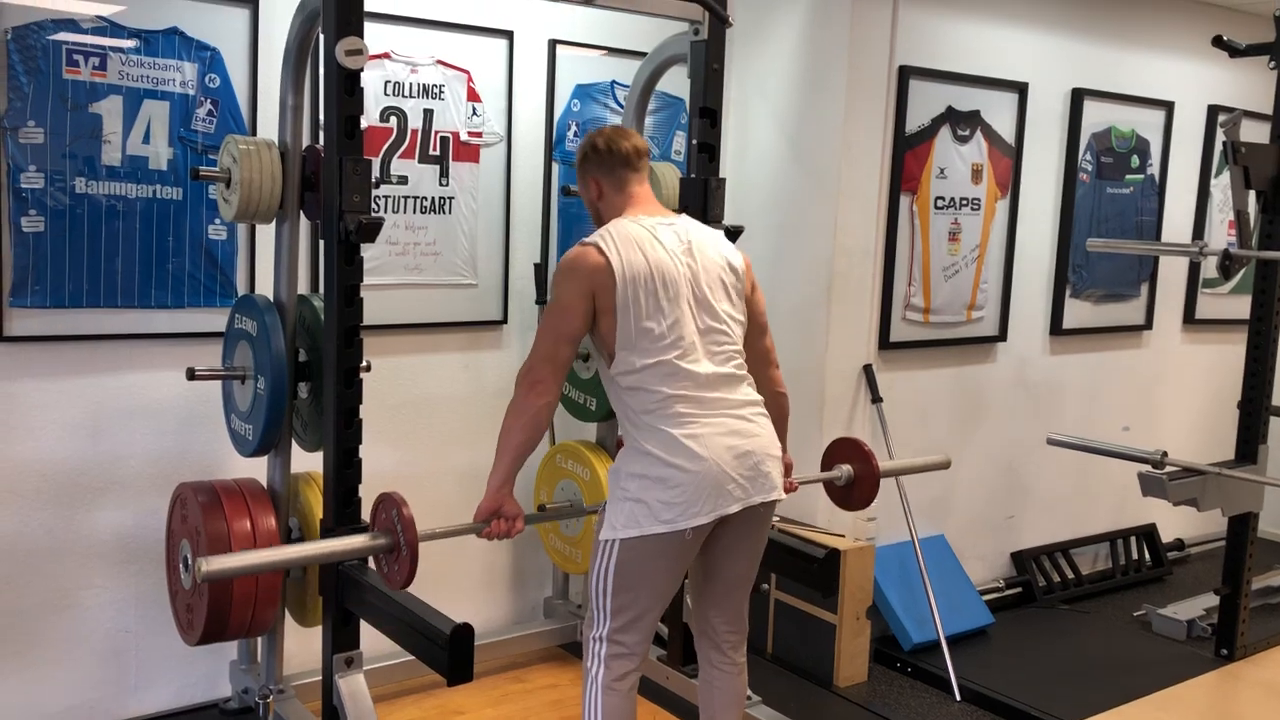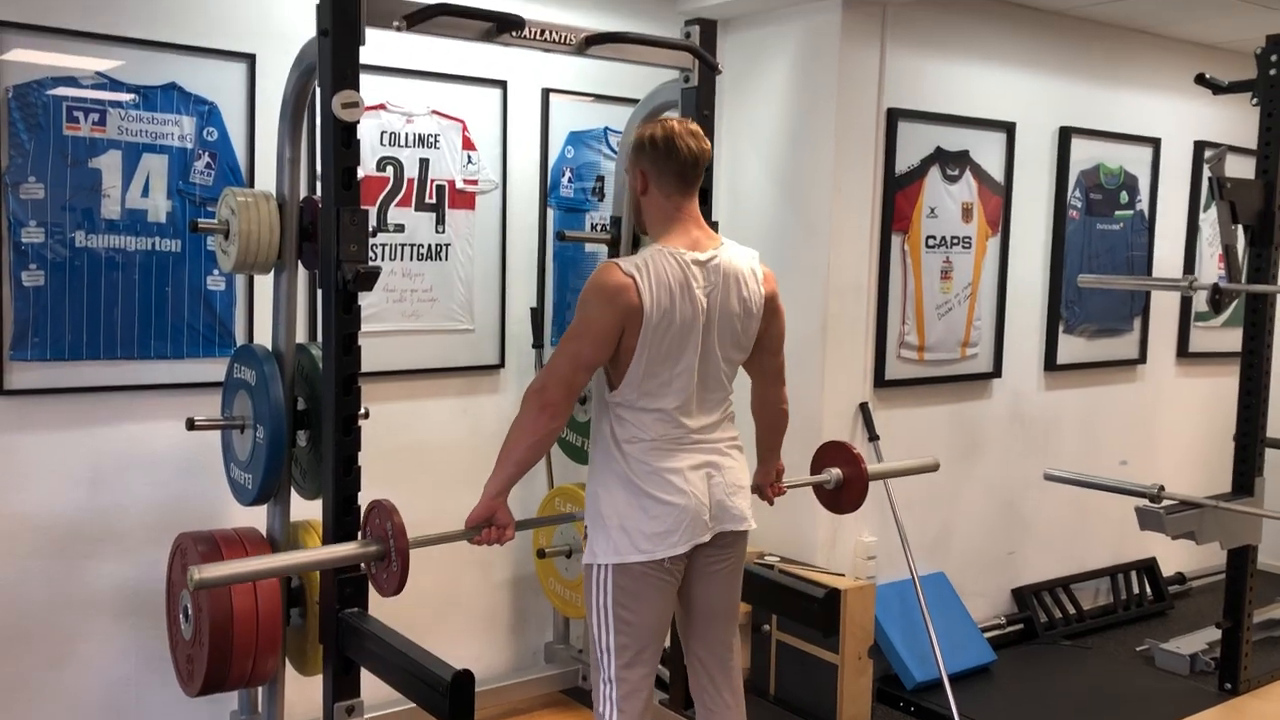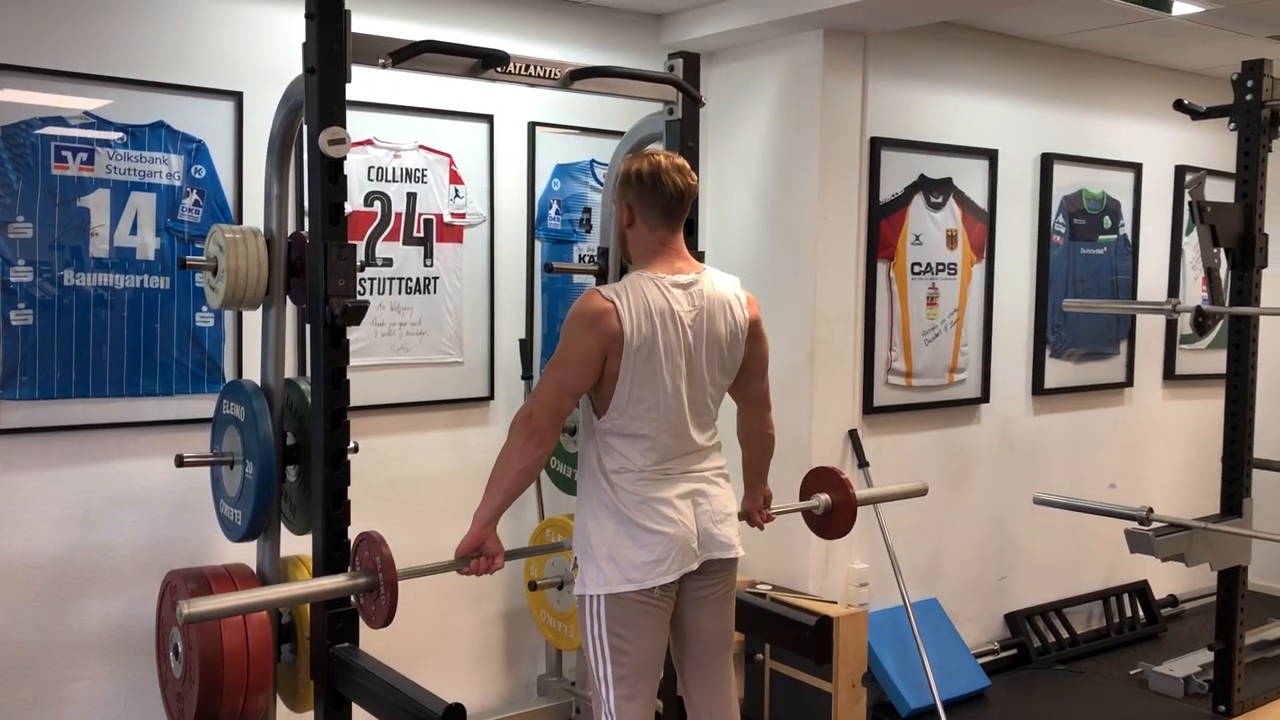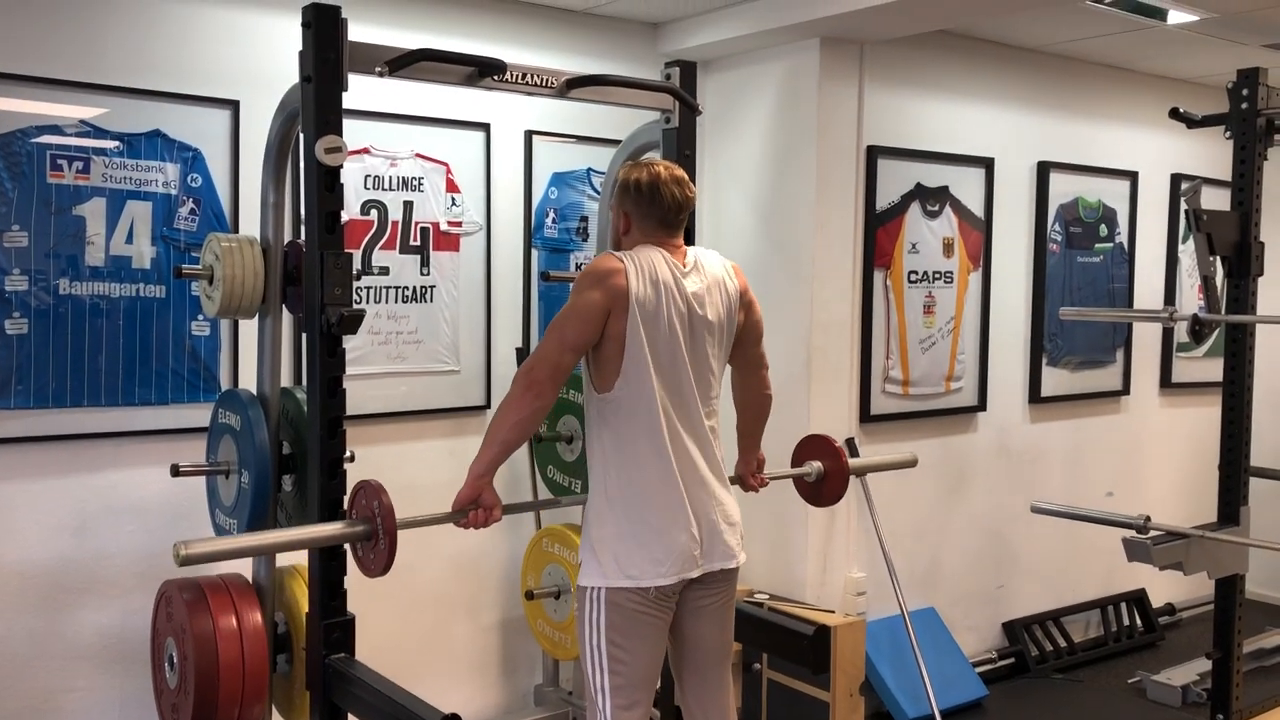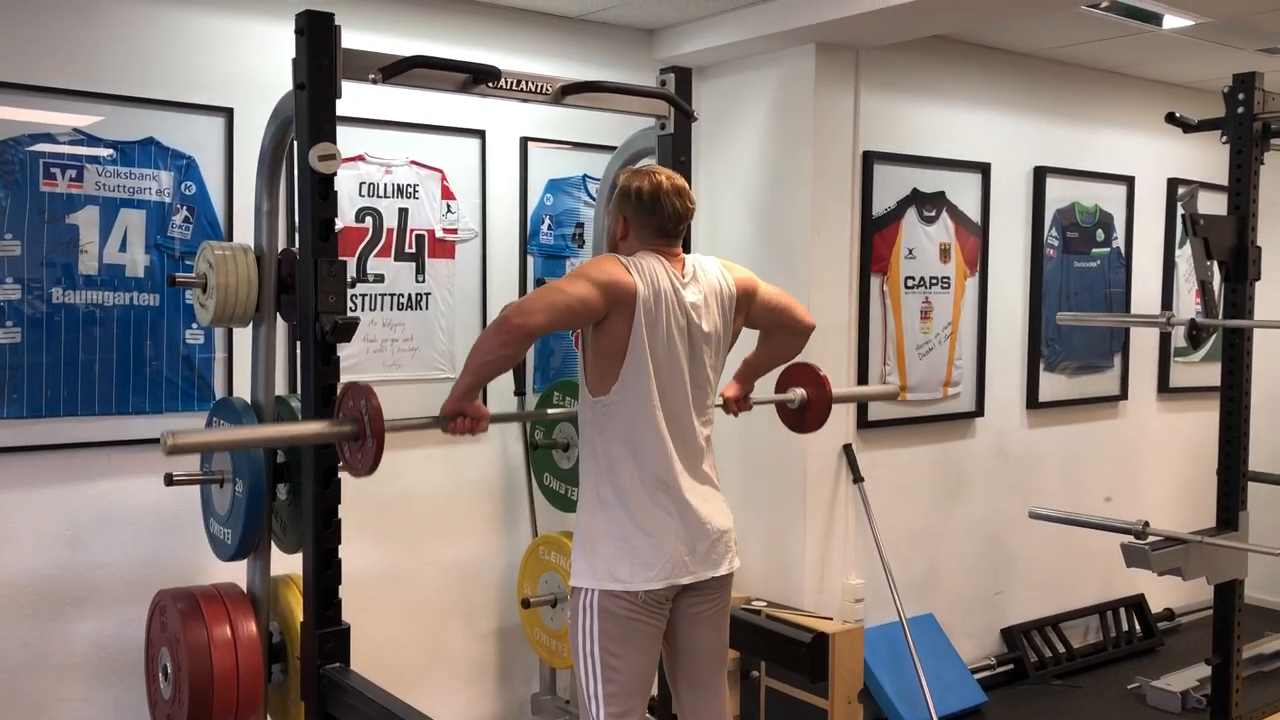
dt=0.7s
person 1, frame 1
left shoulder: (592, 259)
right shoulder: (724, 248)
left elbow: (539, 382)
left wrist: (499, 488)
right wrist: (779, 453)
left hip: (672, 474)
right hip: (753, 462)
left knee: (614, 648)
right knee: (725, 636)
person 1, frame 2
left shoulder: (622, 283)
right shoulder: (756, 277)
left elbow: (550, 399)
right elbow: (772, 389)
left wrist: (494, 495)
right wrist: (768, 464)
left hip: (643, 514)
right hip: (723, 500)
person 1, frame 3
left shoulder: (606, 312)
right shoulder: (738, 303)
left elbow: (538, 426)
right elbow: (758, 411)
left wrist: (483, 524)
right wrist: (757, 492)
left hip: (633, 542)
right hip: (712, 526)
person 1, frame 4
left shoulder: (613, 277)
right shoulder: (728, 278)
left elbow: (538, 382)
right elbow: (755, 375)
left wrist: (479, 478)
right wrist: (750, 454)
left hip: (636, 546)
right hip: (715, 532)
person 1, frame 5
left shoulder: (618, 281)
right shoulder: (725, 280)
left elbow: (517, 323)
right elbow: (798, 324)
left wrist: (465, 394)
left hip: (628, 558)
right hip: (708, 544)
